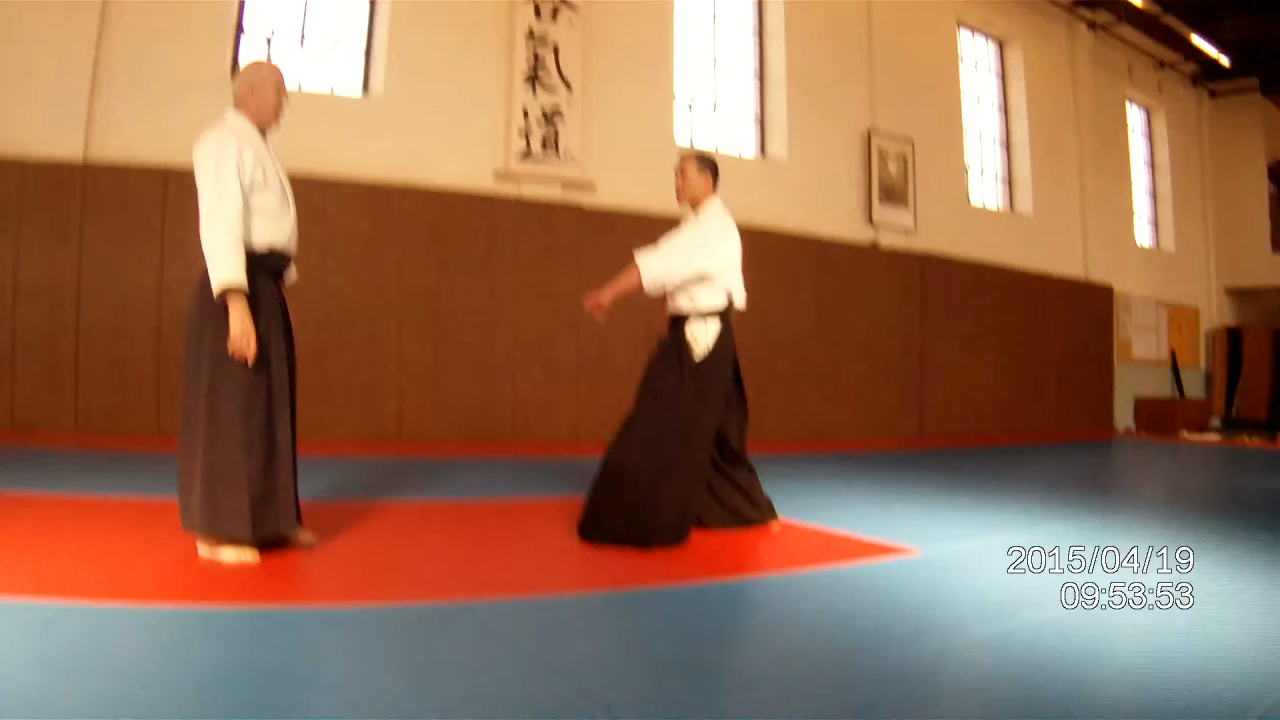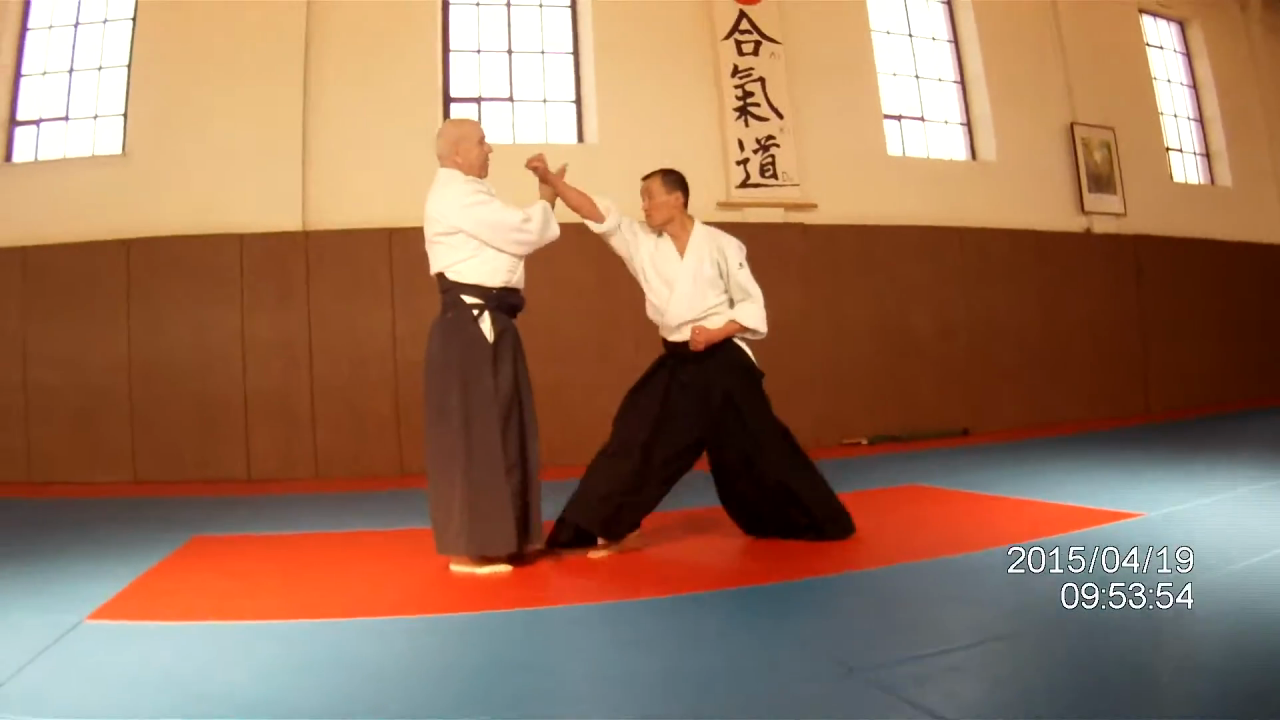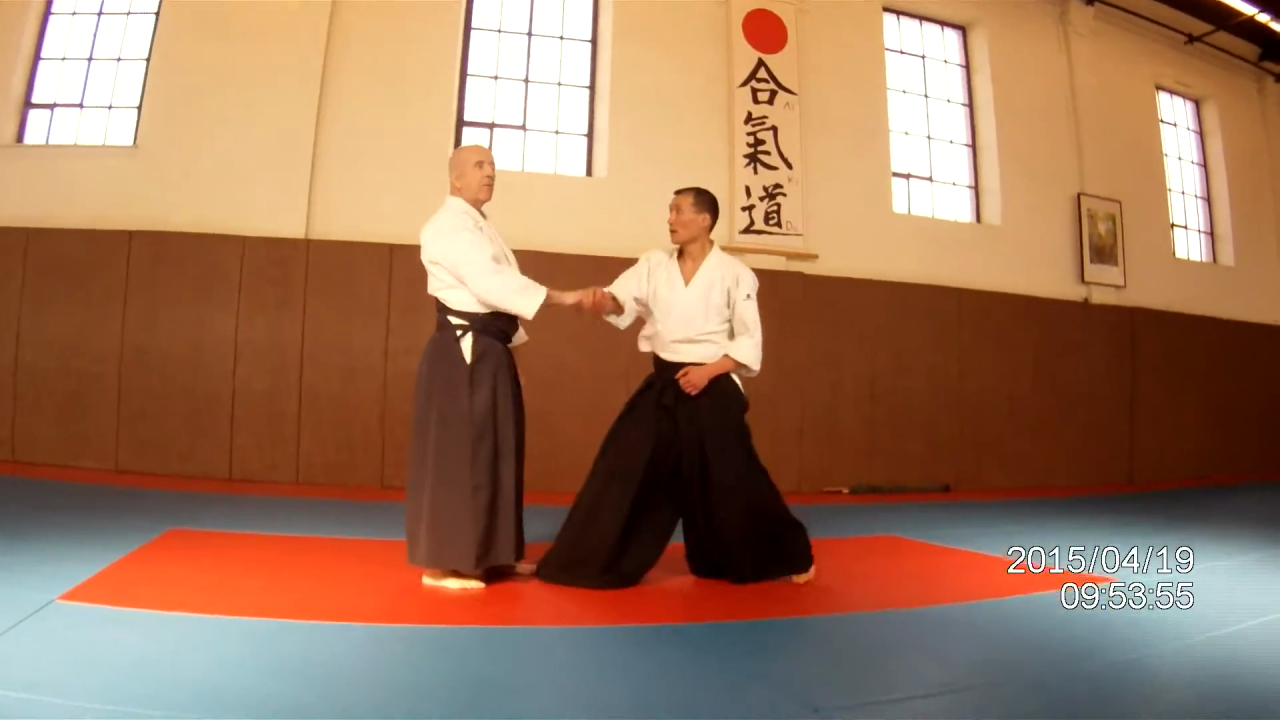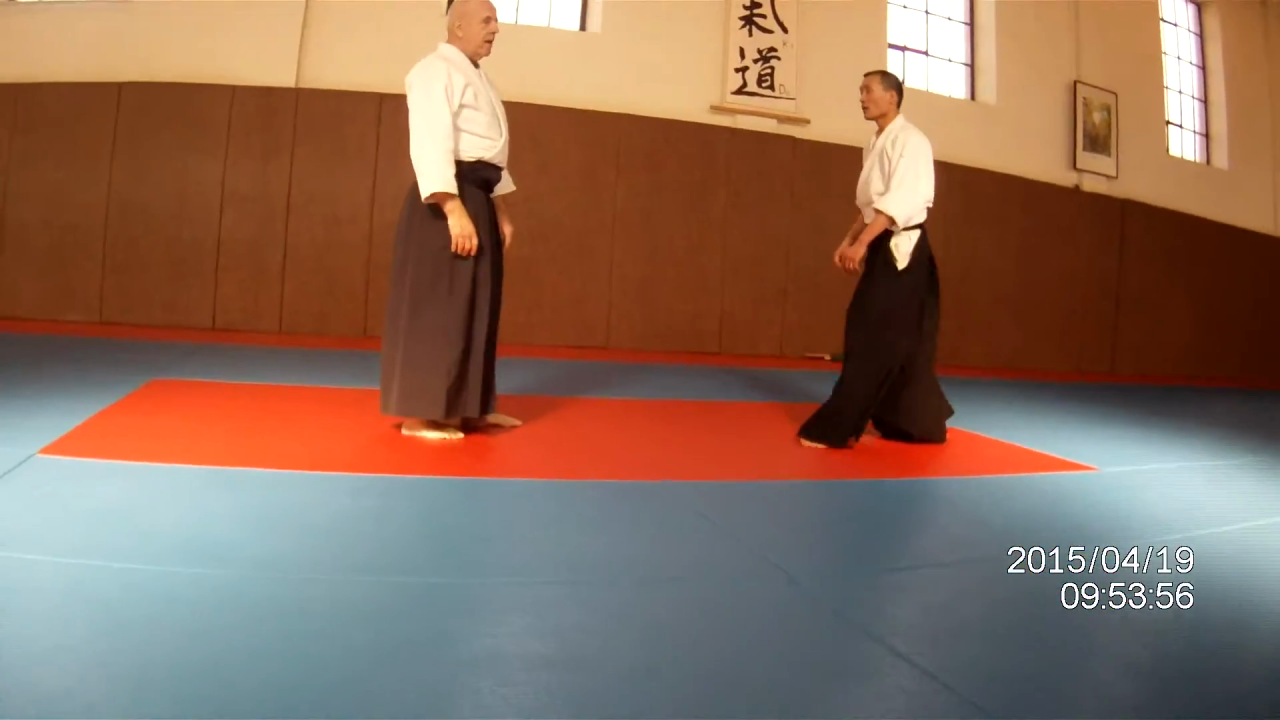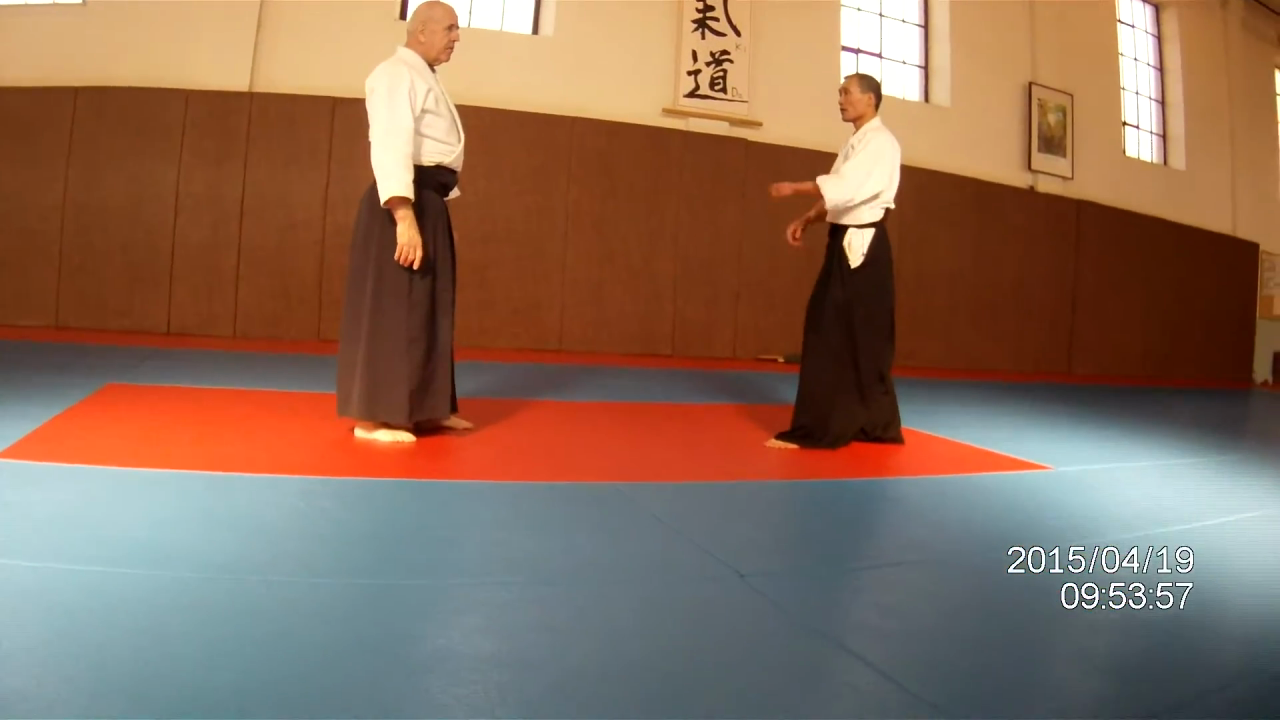
dt=1s
person 1, frame 1
left shoulder: (253, 144)
right shoulder: (225, 142)
right elbow: (220, 224)
right wrist: (237, 302)
left hip: (263, 288)
right hip: (238, 290)
left knee: (265, 408)
right knee: (230, 409)
left ankle: (267, 520)
right ankle: (215, 532)
person 1, frame 2
left shoulder: (465, 194)
right shoulder: (454, 196)
left elbow: (509, 235)
right elbow: (524, 233)
left wrist: (540, 206)
right wrist: (546, 198)
left hip: (486, 325)
right hip: (469, 328)
left knee: (501, 430)
right knee: (473, 434)
left ankle: (507, 537)
right ankle: (468, 549)
person 1, frame 3
left shoulder: (476, 224)
right shoulder: (450, 224)
right elbow: (491, 282)
left wrist: (504, 344)
right wrist: (559, 297)
left hip: (488, 352)
right hip: (462, 353)
left knee: (493, 454)
right knee: (457, 457)
left ankle: (486, 554)
right ankle: (440, 565)
person 1, frame 4
left shoulder: (476, 77)
right shoulder: (436, 70)
right elbow: (430, 144)
left wrist: (500, 209)
right wrist: (454, 209)
left hip: (475, 201)
right hip: (448, 202)
left knee: (473, 306)
right knee: (436, 307)
left ankle: (468, 408)
right ankle: (420, 415)
person 1, frame 5
left shoulder: (424, 78)
right shoulder: (397, 74)
right elbow: (391, 147)
left wrist: (437, 211)
right wrist: (405, 215)
left hip: (428, 205)
right hip: (404, 205)
left knee: (426, 309)
right knee: (392, 308)
left ankle: (424, 410)
right ankle: (373, 418)
person 2, frame 1
left shoulder: (711, 225)
right shoulder: (714, 225)
left elbow: (660, 261)
right elbow: (735, 293)
left wrist: (607, 293)
left hip: (698, 338)
right hip: (705, 337)
left knee: (663, 429)
right knee: (714, 431)
left ankle: (641, 523)
right ankle: (747, 508)
person 2, frame 2
left shoulder: (721, 245)
right shoulder: (642, 241)
left elbow: (752, 306)
right elbow: (600, 215)
left wrist: (715, 334)
right wrist: (553, 182)
left hip: (723, 362)
right hip: (677, 365)
left knee: (761, 448)
right knee: (636, 442)
left ankle: (819, 523)
right ankle: (603, 532)
person 2, frame 3
left shoulder: (736, 275)
right shoulder: (655, 265)
left elbow: (748, 343)
right elbow: (624, 299)
left wrist: (709, 371)
right wrist: (602, 299)
left hip: (715, 389)
right hip: (663, 385)
left knee: (735, 480)
right knee: (623, 471)
left ankle: (787, 558)
right ankle: (593, 563)
person 2, frame 4
left shoulder: (908, 139)
right shoulder: (879, 143)
left elbow: (901, 201)
left wrist: (862, 243)
right wrist: (849, 239)
left hip: (902, 248)
right hip: (887, 247)
left knee: (872, 336)
right knee: (904, 341)
left ankle: (838, 428)
right ankle: (919, 423)
person 2, frame 5
left shoulder: (878, 141)
right shoulder: (858, 140)
left elbow: (844, 188)
left wrist: (794, 187)
right wrist: (805, 220)
left hip: (862, 247)
right hip: (849, 245)
left knee: (833, 334)
right knee: (859, 338)
left ankle: (815, 429)
right ankle: (873, 423)
